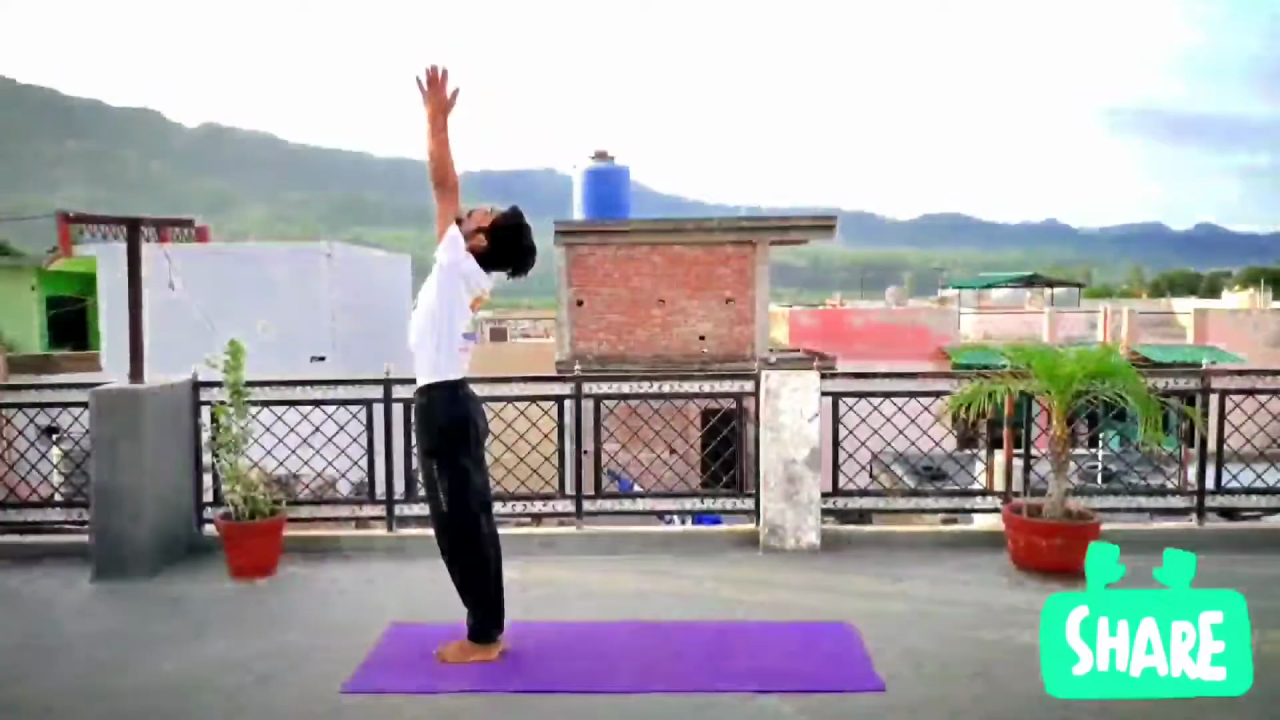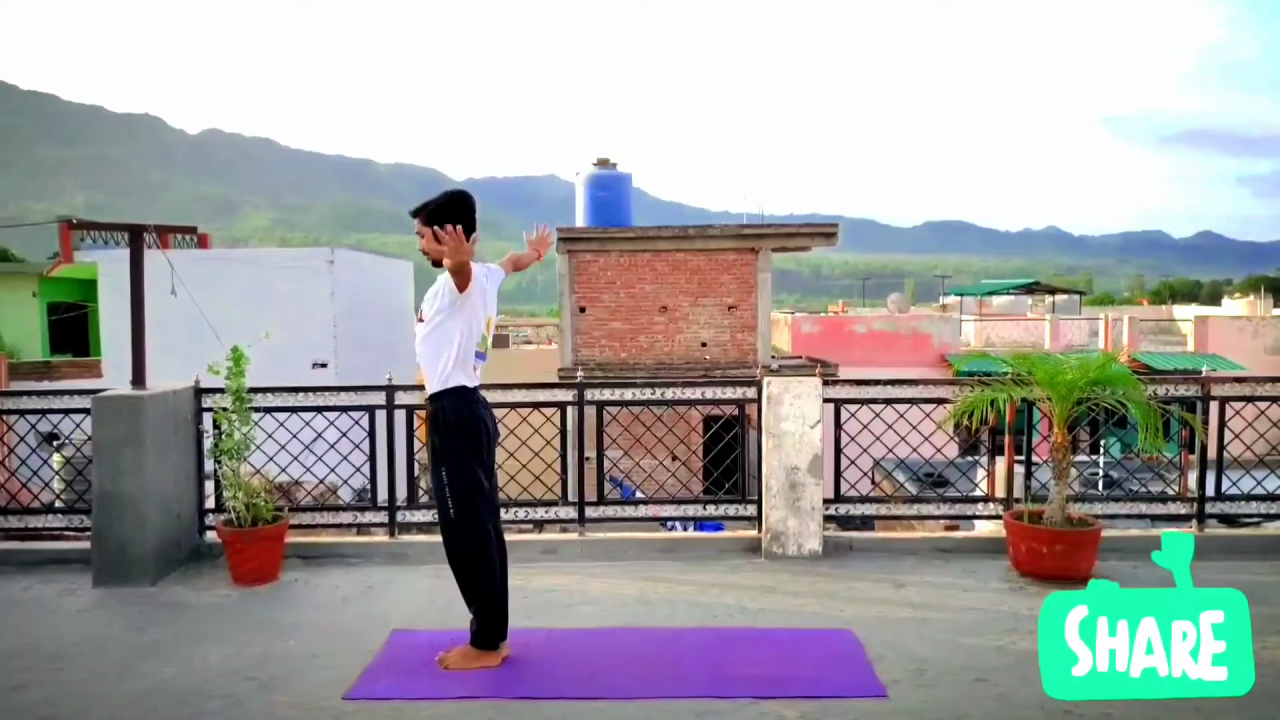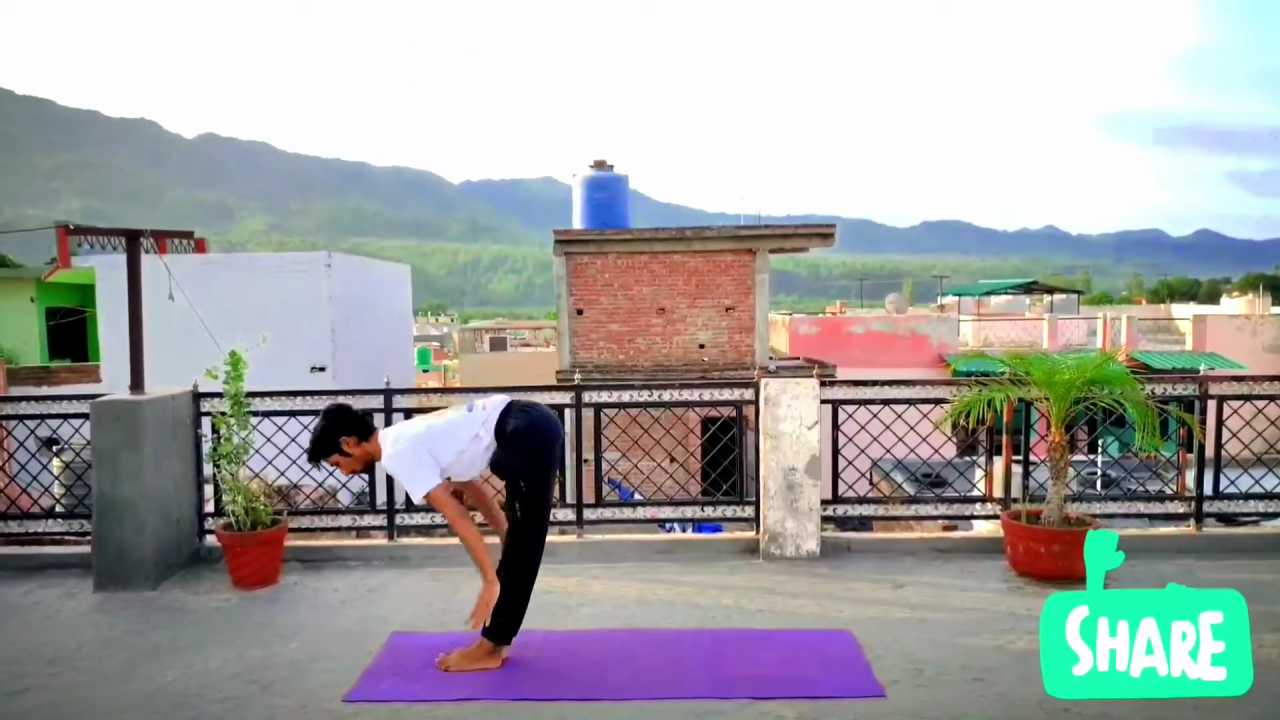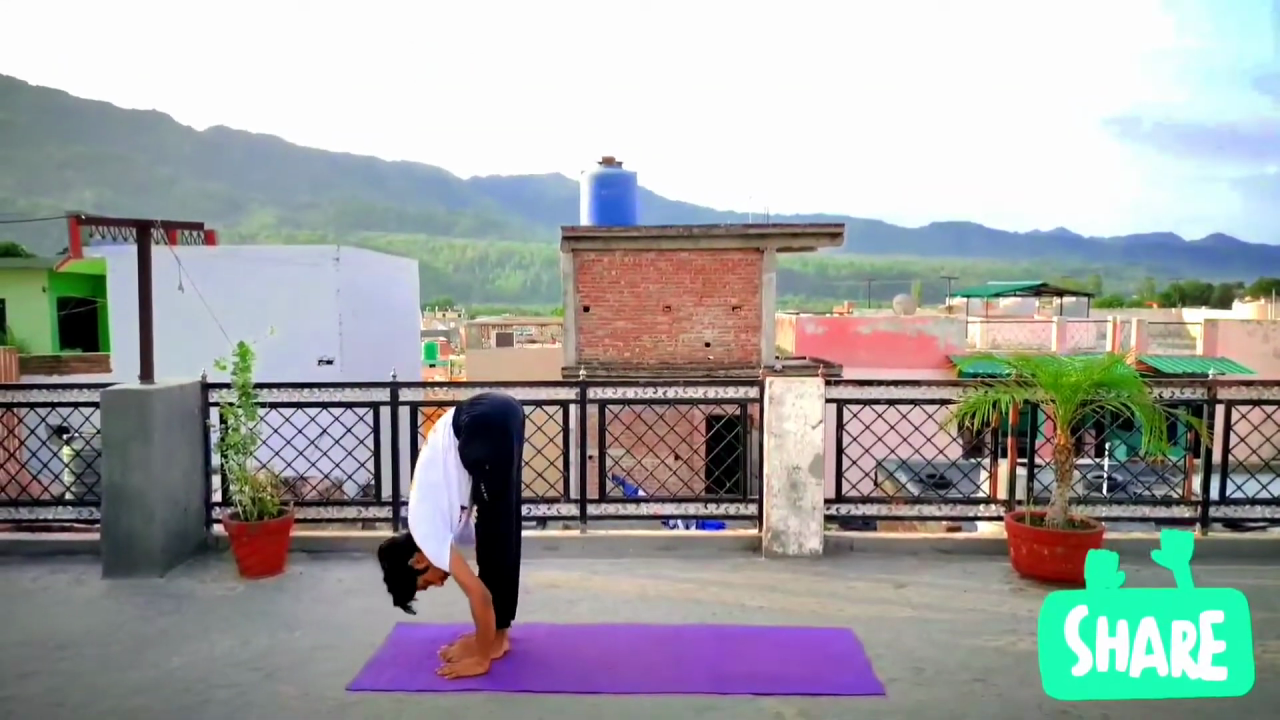
dt=0.7s
person 1, frame 1
left shoulder: (458, 267)
right shoulder: (473, 274)
left elbow: (443, 186)
right elbow: (449, 193)
left wrist: (435, 118)
right wrist: (439, 118)
left hip: (441, 408)
right hip: (456, 405)
left knee: (460, 526)
right knee: (472, 522)
left ankle: (482, 639)
right ankle: (487, 629)
person 1, frame 2
left shoulder: (458, 283)
right shoulder: (486, 276)
left elbow: (464, 268)
right elbow: (510, 262)
left wrist: (457, 259)
right wrist: (532, 252)
left hip: (453, 414)
right hip: (470, 411)
left knee: (466, 532)
right knee: (481, 528)
left ankle: (485, 646)
right ankle: (492, 635)
person 1, frame 3
left shoulder: (398, 456)
right shoulder: (401, 440)
left elbow: (457, 518)
right elbow: (471, 488)
left wrist: (490, 580)
right wrist: (503, 528)
left hip: (527, 436)
right hip: (529, 425)
left knee: (524, 539)
right knee: (520, 536)
left ankle: (491, 647)
right ankle: (496, 639)
person 1, frame 4
left shoulder: (427, 534)
right shoulder: (436, 522)
left elbow: (480, 594)
left wrist: (482, 658)
left hip: (485, 424)
right hip: (493, 415)
left knee: (494, 533)
right knee: (501, 531)
left ankle: (494, 639)
right ankle: (496, 631)
